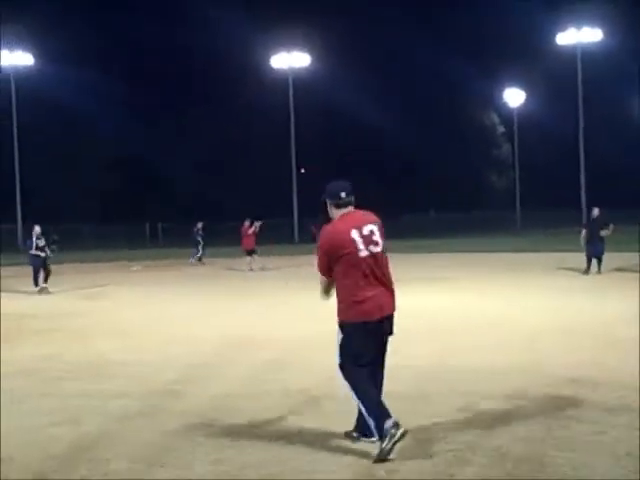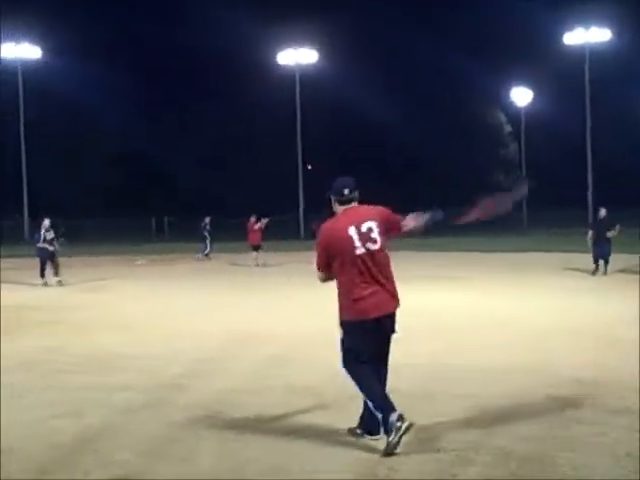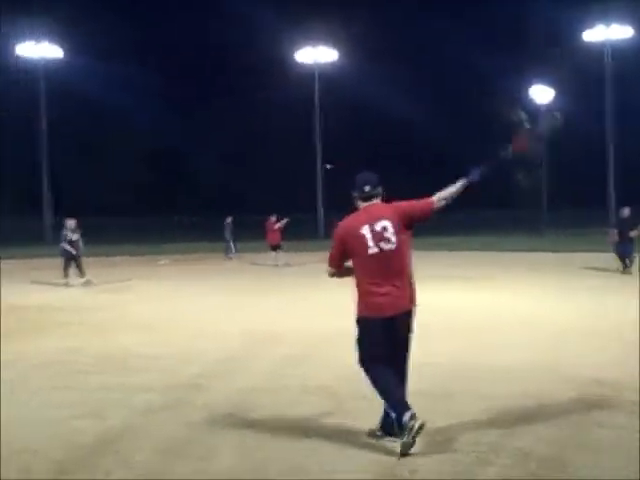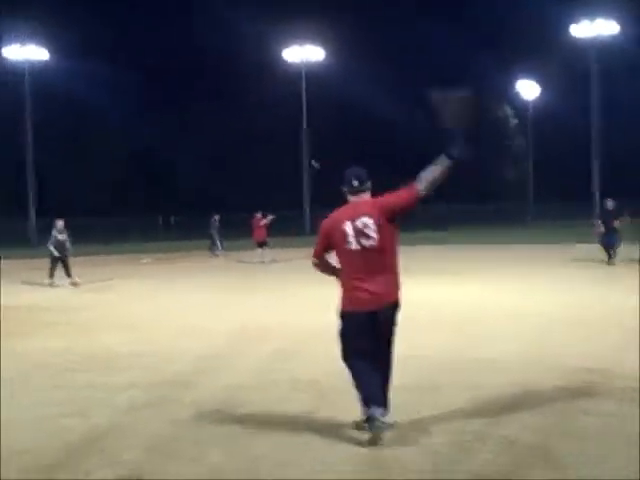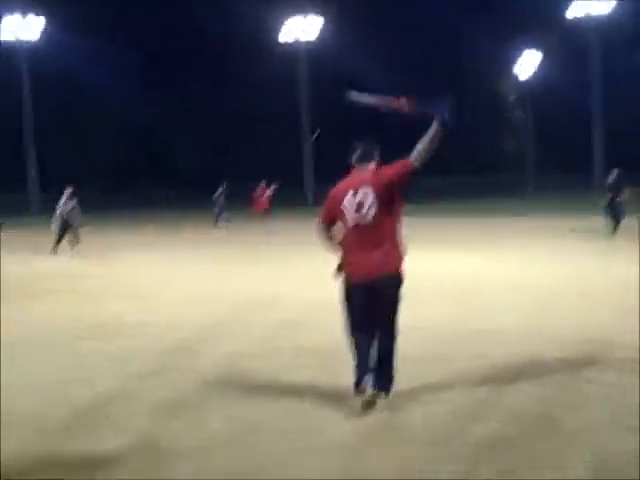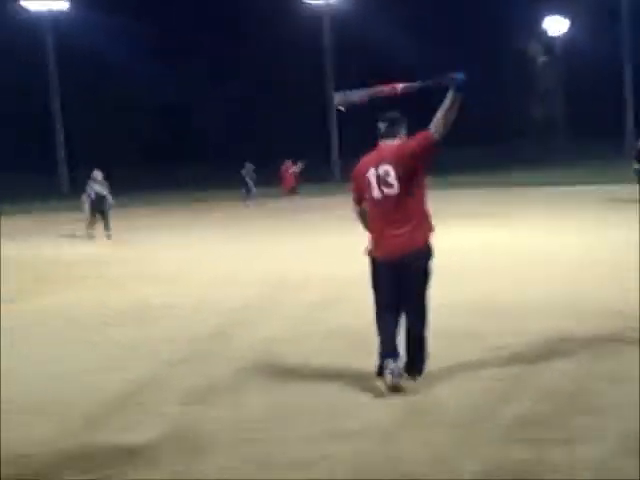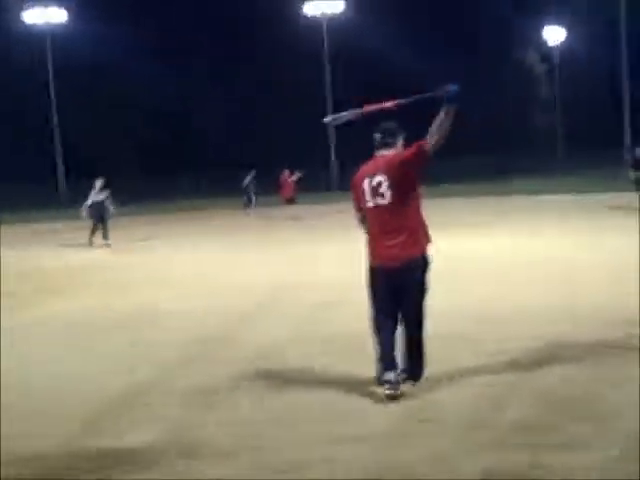
dt=0.1s
person 1, frame 1
left shoulder: (328, 234)
right shoulder: (371, 220)
left elbow: (327, 279)
left wrist: (328, 287)
left hip: (356, 314)
right hip: (384, 309)
left knee: (354, 369)
right knee: (372, 368)
left ankle: (385, 423)
right ankle: (365, 426)
person 1, frame 2
left shoulder: (328, 230)
right shoulder: (379, 215)
left elbow: (324, 275)
right elbow: (405, 224)
right wrist: (421, 218)
left hip: (357, 311)
right hip: (386, 307)
left knee: (357, 364)
right knee: (376, 365)
left ankle: (391, 418)
right ankle: (370, 423)
person 1, frame 3
left shoulder: (345, 227)
right shoulder: (398, 212)
left elbow: (335, 269)
right elbow: (436, 201)
right wrist: (466, 181)
left hip: (371, 311)
right hip: (402, 307)
left knee: (375, 365)
right knee: (396, 366)
left ankle: (406, 417)
right ankle: (390, 424)
person 1, frame 4
left shoulder: (332, 221)
right shoulder: (383, 206)
left elbow: (318, 261)
right elbow: (421, 187)
right wrist: (447, 158)
left hip: (355, 304)
right hip: (386, 299)
left knee: (357, 357)
right knee: (380, 357)
left ankle: (376, 411)
right ankle: (377, 413)
person 1, frame 5
left shoulder: (336, 193)
right shoulder: (384, 179)
left elbow: (326, 231)
right elbow: (417, 159)
right wrist: (437, 124)
left hip: (355, 275)
right hip: (387, 272)
left knee: (361, 331)
right knee: (385, 330)
left ankle: (366, 380)
right ankle: (380, 384)
person 1, frame 6
left shoulder: (362, 166)
right shoulder: (407, 152)
left elbow: (361, 209)
right elbow: (437, 130)
right wrist: (454, 91)
left hip: (383, 252)
right hip: (415, 248)
left knee: (387, 310)
right knee: (415, 308)
left ankle: (390, 364)
right ankle: (413, 366)
person 1, frame 7
left shoulder: (361, 173)
right shoulder: (401, 163)
right elbow: (431, 141)
right wrist: (448, 104)
left hip: (379, 260)
right hip: (410, 257)
left knee: (385, 318)
right knee: (412, 315)
left ankle: (389, 374)
right ankle: (412, 371)
